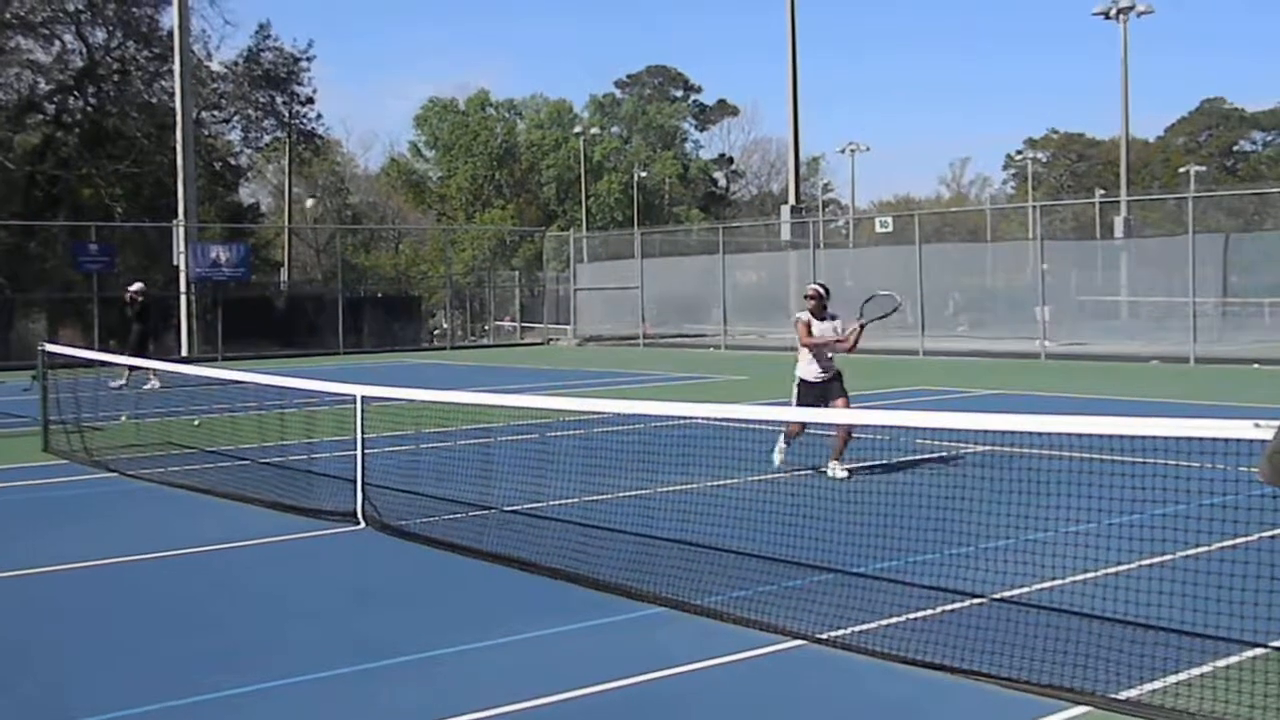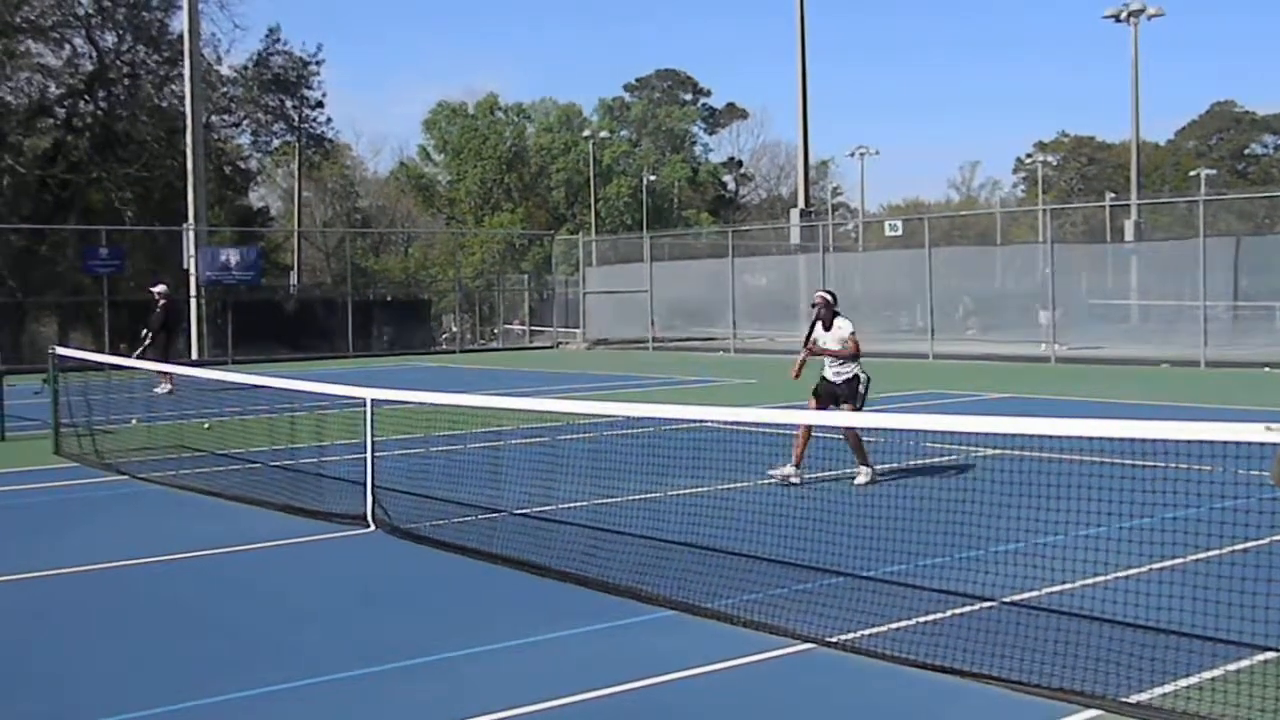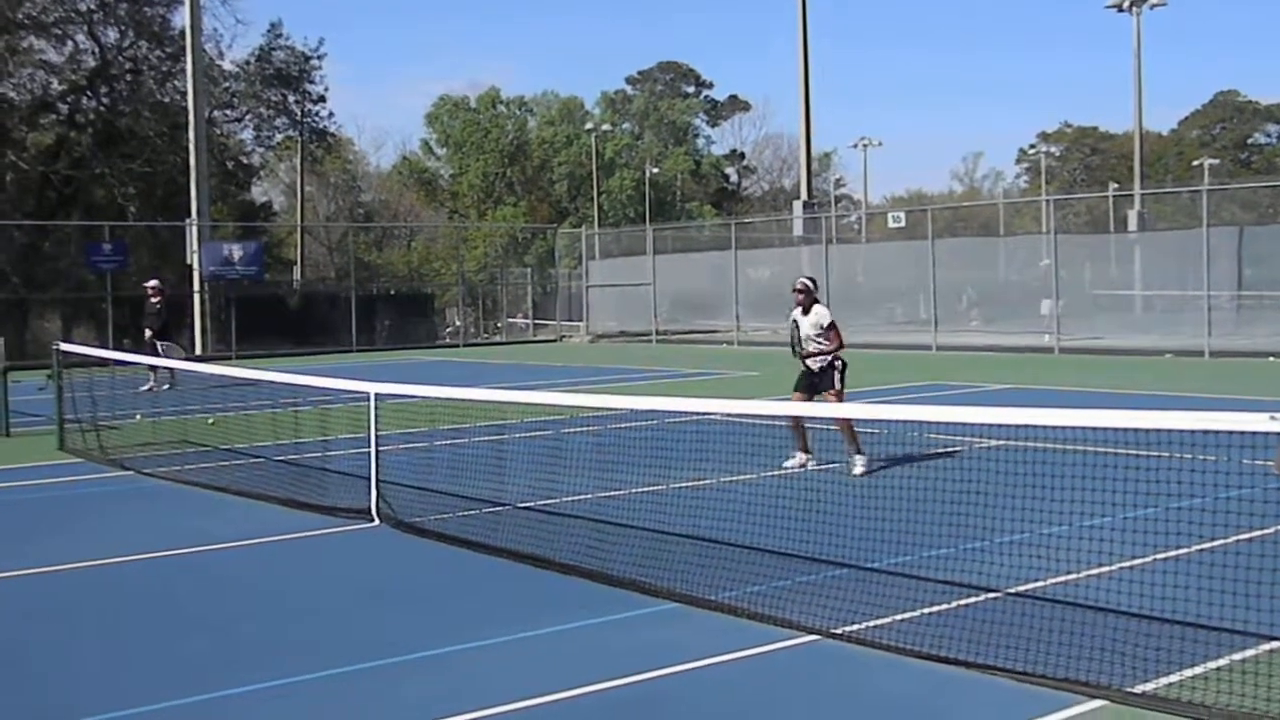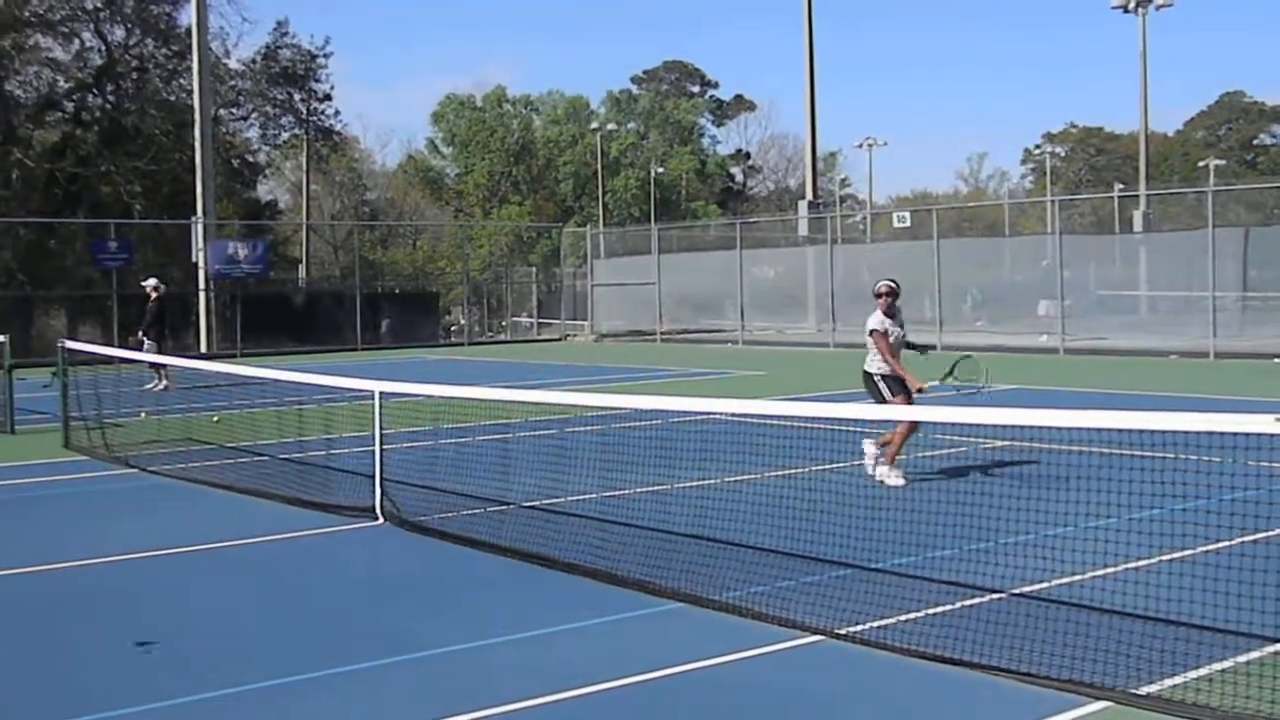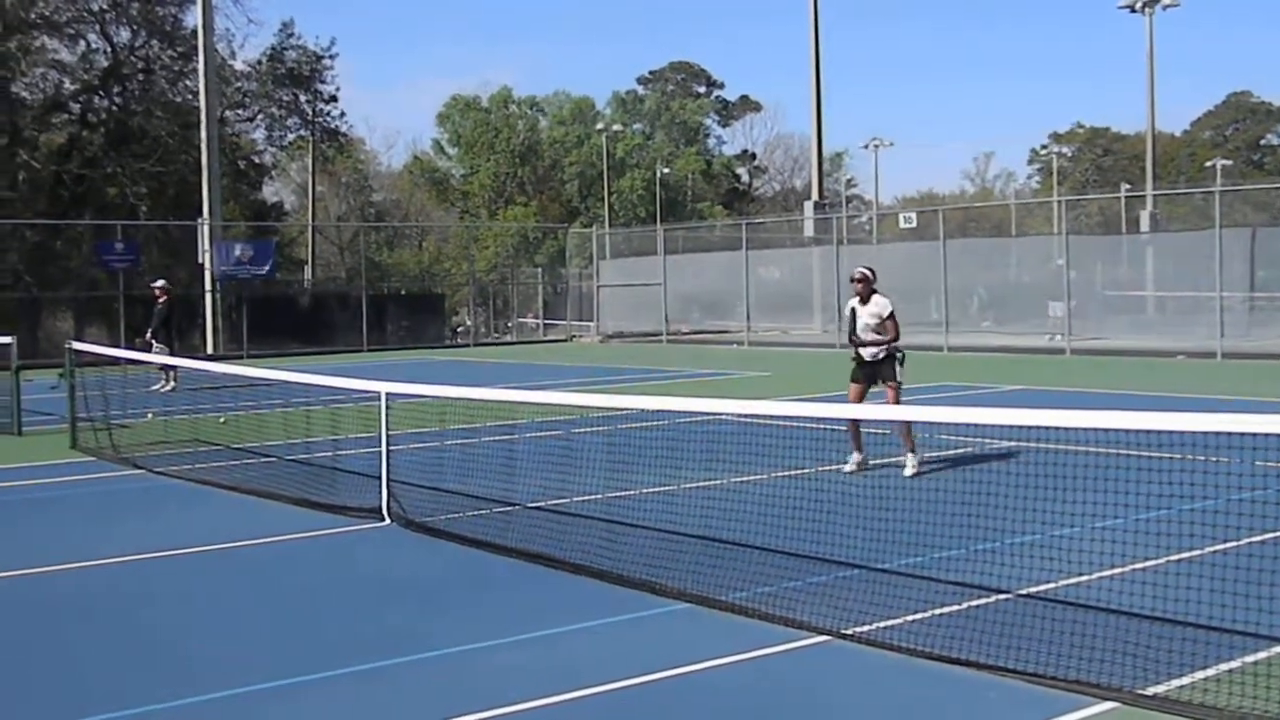
dt=1s
person 1, frame 1
left shoulder: (835, 320)
right shoulder: (802, 318)
left elbow: (847, 348)
right elbow: (805, 341)
left wrist: (858, 330)
right wrist: (831, 339)
left hip: (830, 378)
right hip: (806, 379)
right knee: (797, 428)
left ankle: (835, 463)
right ankle: (784, 441)
person 1, frame 2
left shoulder: (844, 325)
right shoulder: (816, 328)
left elbow: (855, 354)
right elbow: (807, 352)
left wrist: (825, 351)
right wrist: (799, 366)
left hip: (851, 380)
right hip: (828, 380)
left knee: (847, 427)
left ankle: (865, 468)
right ankle: (793, 469)
person 1, frame 3
left shoulder: (822, 313)
right shoulder: (795, 315)
left elbow: (838, 344)
left wrist: (813, 353)
right wrist: (801, 354)
left hip: (830, 367)
right hip: (810, 369)
left ankle: (858, 456)
right ankle: (803, 454)
person 1, frame 4
left shoulder: (896, 312)
right shoulder: (876, 323)
right elbow: (887, 358)
left wrist: (914, 346)
right wrist: (911, 380)
left hip: (893, 376)
right hip: (878, 376)
left knee: (912, 424)
right knee: (908, 421)
left ankle: (874, 446)
right ankle: (885, 468)
person 1, frame 5
left shoulder: (882, 303)
right shoulder: (852, 305)
left elbow: (895, 336)
left wrist: (868, 343)
right wrist: (855, 348)
left hip: (886, 359)
right hip: (864, 360)
left knee: (894, 407)
left ankle: (911, 455)
right ankle: (858, 455)
